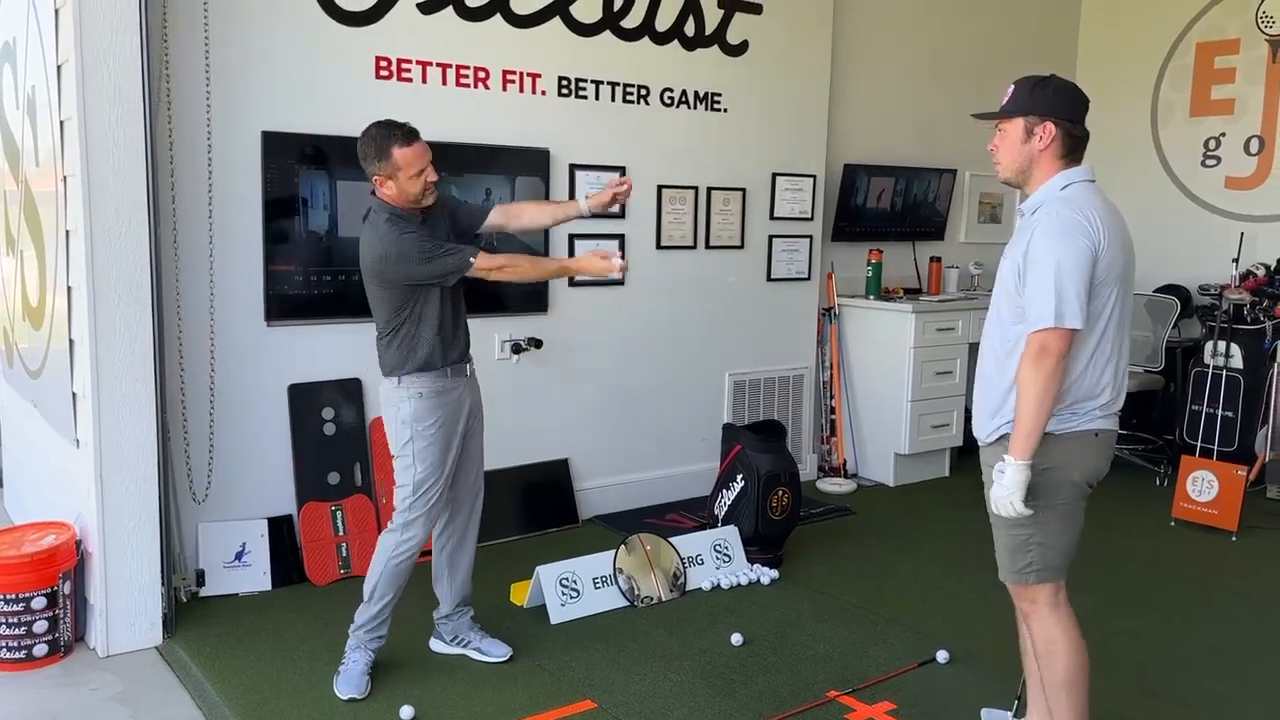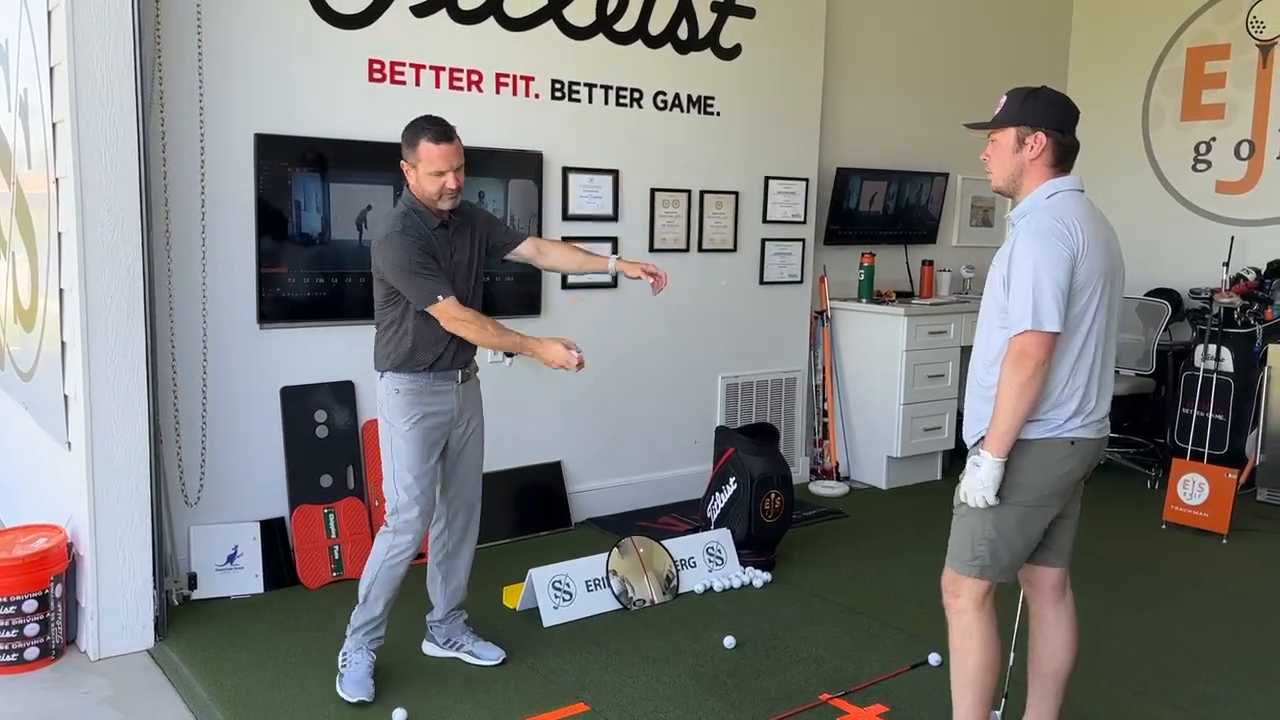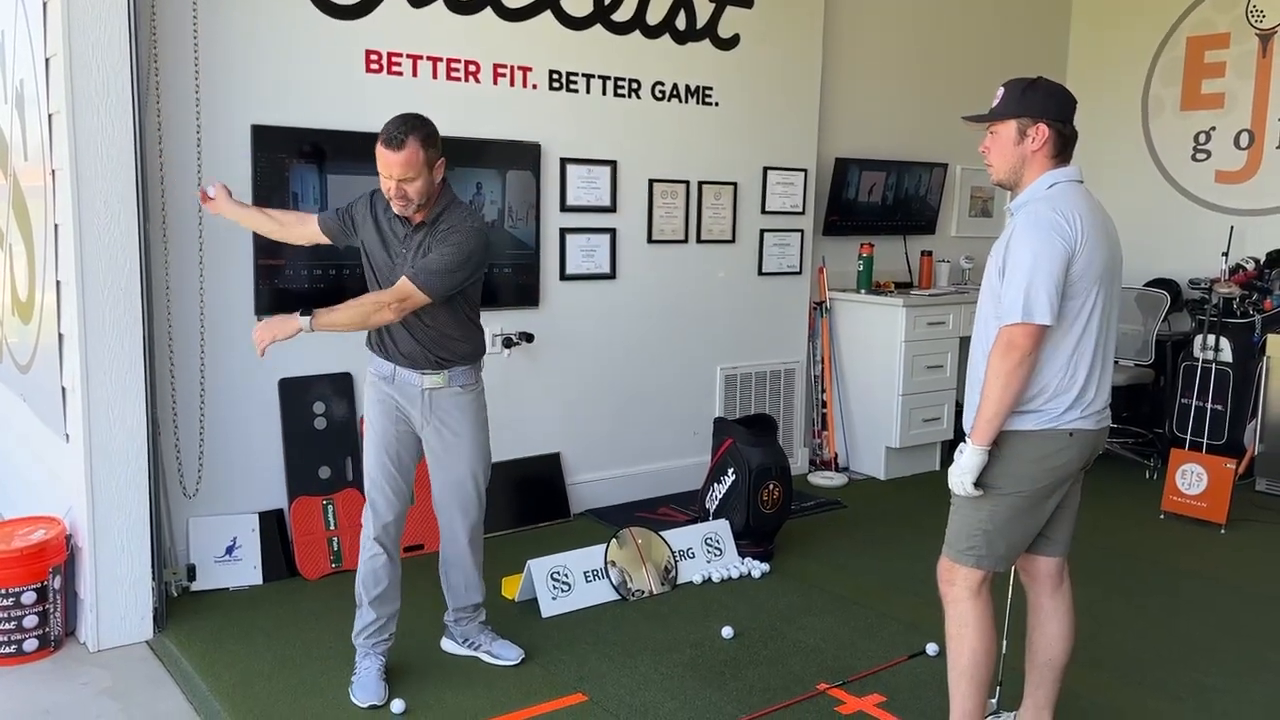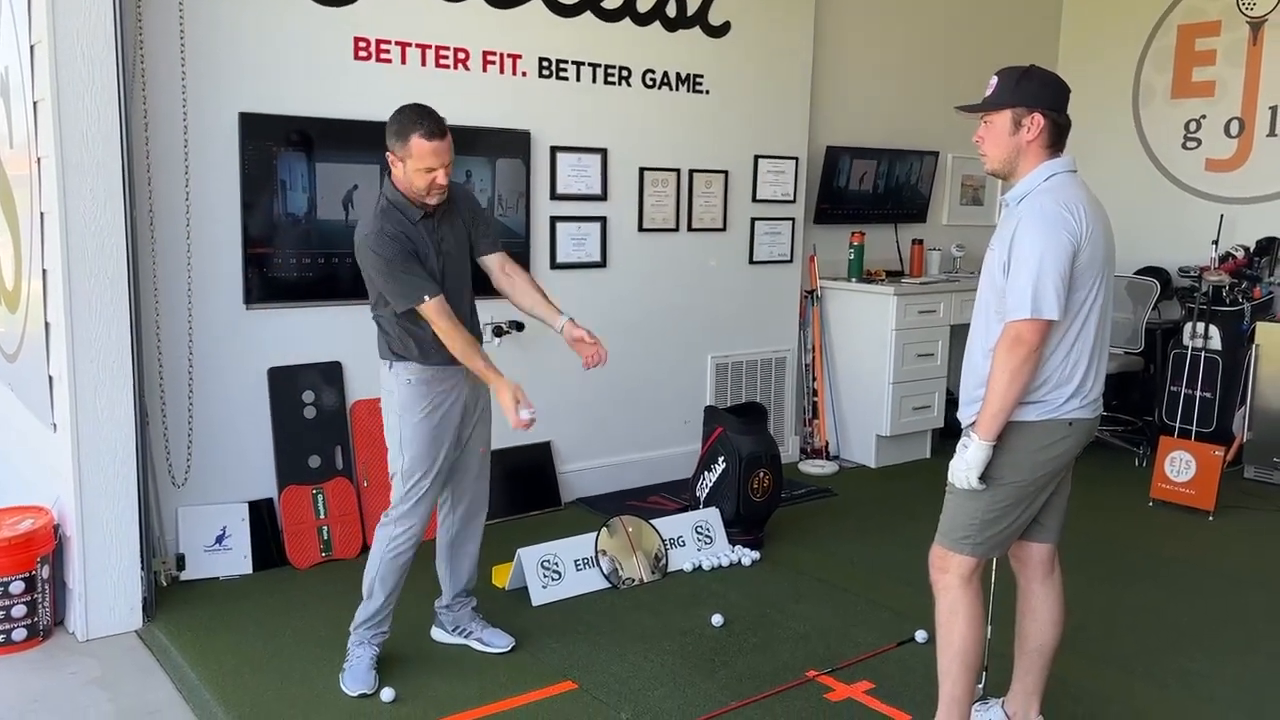
dt=1s
person 1, frame 1
left shoulder: (1061, 217)
right shoulder: (1073, 208)
left elbow: (1048, 347)
left wrist: (1018, 457)
left hip: (1044, 441)
right hip: (1042, 436)
left knee: (1039, 596)
right knee: (1030, 587)
person 1, frame 2
left shoulder: (1044, 225)
right shoulder: (1082, 218)
left elbow: (1030, 351)
left wrist: (991, 454)
left hip: (1030, 444)
right hip: (1068, 437)
left knee: (965, 589)
right knee: (1047, 585)
person 1, frame 3
left shoulder: (1043, 216)
right shoulder: (1081, 209)
left elbow: (1019, 341)
left wrist: (975, 442)
left hip: (1029, 435)
right hip: (1068, 427)
left knee: (961, 577)
right knee: (1045, 574)
person 1, frame 4
left shoulder: (1043, 209)
right shoulder: (1065, 199)
left elbow: (1025, 335)
left wrist: (981, 436)
left hip: (1024, 425)
right hip: (1054, 418)
left knee: (952, 565)
right knee: (1035, 560)
person 2, frame 1
left shoulder: (438, 207)
right shoulder: (389, 242)
left elbow: (506, 216)
right elbow: (492, 268)
left wrist: (586, 205)
right wrist: (577, 264)
left hip: (462, 379)
right hip: (419, 393)
left knee: (462, 510)
right knee: (413, 521)
left ankle: (452, 624)
right ankle: (361, 645)
person 2, frame 2
left shoulder: (469, 219)
right shoulder: (398, 238)
left elbow: (539, 250)
right elbow: (455, 318)
left wrist: (616, 263)
right wrist: (537, 348)
left hip: (462, 386)
right hip: (411, 394)
left knee: (459, 515)
right knee: (406, 523)
left ankle: (446, 628)
right ankle: (359, 645)
person 2, frame 3
left shoulder: (466, 233)
right shoulder: (371, 210)
left elbow: (392, 304)
right elbow: (301, 228)
left wrist: (300, 323)
right wrist: (228, 205)
left hip: (454, 387)
right hip: (388, 381)
left knee: (462, 515)
right knee: (383, 518)
left ankle: (466, 627)
right ankle: (371, 650)
person 2, frame 4
left shoulder: (460, 203)
right shoulder: (379, 232)
left elbow: (503, 271)
right elbow: (438, 317)
left wrist: (563, 325)
right wrist: (499, 384)
left hip: (475, 372)
right hip: (416, 377)
left knee: (467, 503)
right knee: (409, 511)
left ankle: (456, 614)
right ankle: (366, 640)
